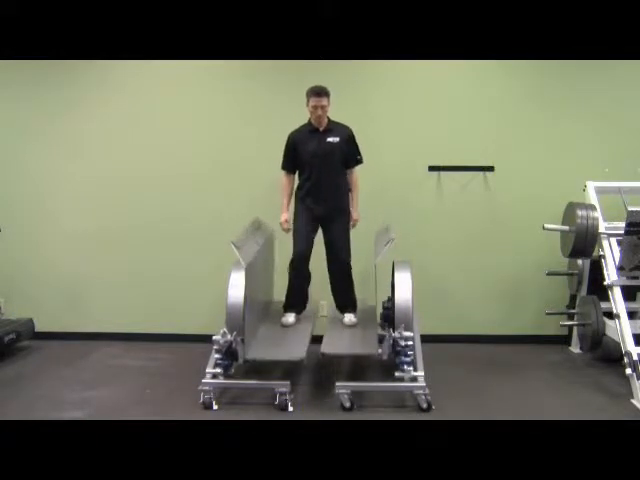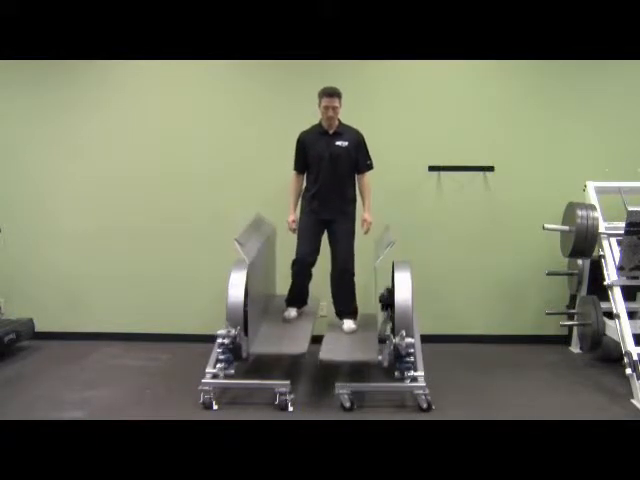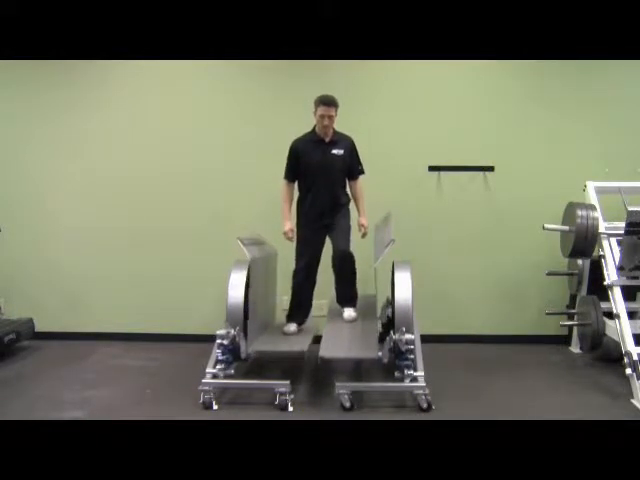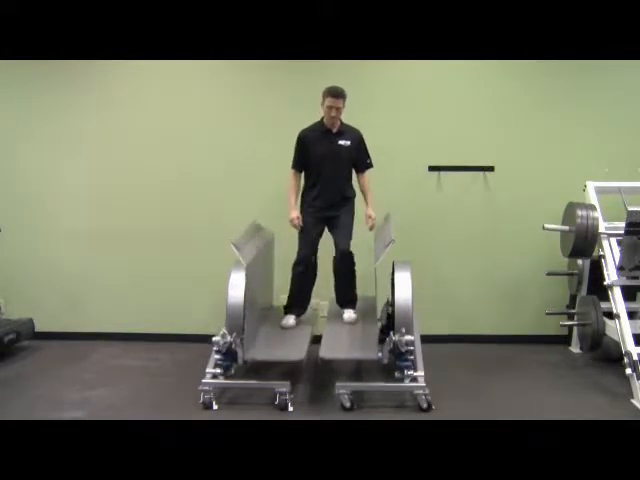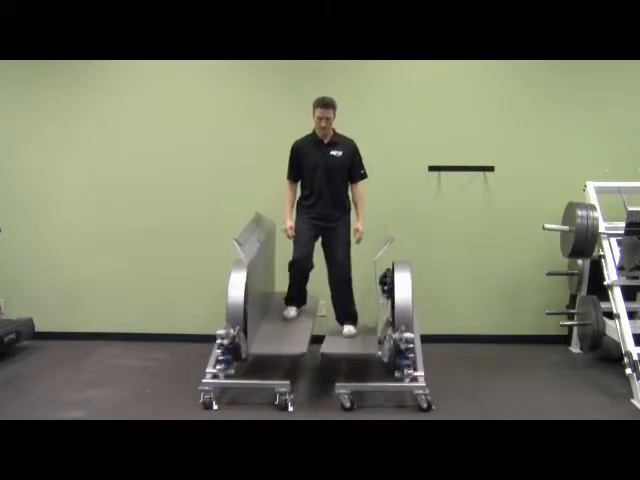
dt=0.5s
person 1, frame 1
left shoulder: (344, 133)
right shoulder: (296, 137)
left elbow: (351, 172)
right elbow: (288, 175)
left wrist: (354, 206)
right wrist: (285, 210)
left hip: (337, 208)
right hip: (306, 207)
left knee: (340, 259)
right knee: (299, 256)
left ankle: (348, 308)
right ankle: (293, 308)
person 1, frame 2
left shoulder: (354, 137)
right shoulder: (306, 138)
left elbow: (363, 175)
right elbow: (298, 175)
left wrist: (367, 210)
right wrist: (293, 210)
left hip: (343, 212)
right hip: (312, 210)
left knee: (343, 264)
right knee: (303, 259)
left ankle: (347, 314)
right ankle: (295, 303)
person 1, frame 3
left shoulder: (346, 144)
right shoulder: (299, 146)
left elbow: (354, 181)
right elbow: (289, 184)
left wrist: (362, 214)
right wrist: (287, 219)
left hip: (338, 212)
right hip: (309, 215)
left knee: (343, 253)
right knee: (305, 266)
left ankle: (348, 303)
right ankle: (295, 317)
person 1, frame 4
left shoulder: (354, 136)
right shoulder: (307, 136)
left elbow: (362, 173)
right elbow: (296, 173)
left wrist: (369, 206)
right wrist: (293, 207)
left hip: (342, 206)
right hip: (312, 207)
left knee: (344, 252)
right knee: (305, 258)
left ankle: (347, 305)
right ankle: (294, 310)
person 1, frame 5
left shoulder: (348, 146)
right shoulder: (300, 147)
left elbow: (356, 184)
right elbow: (291, 184)
left wrist: (360, 219)
right wrist: (288, 217)
left hip: (338, 217)
right hip: (307, 214)
left knee: (341, 268)
right knee: (300, 260)
left ankle: (348, 320)
right ankle: (294, 301)
